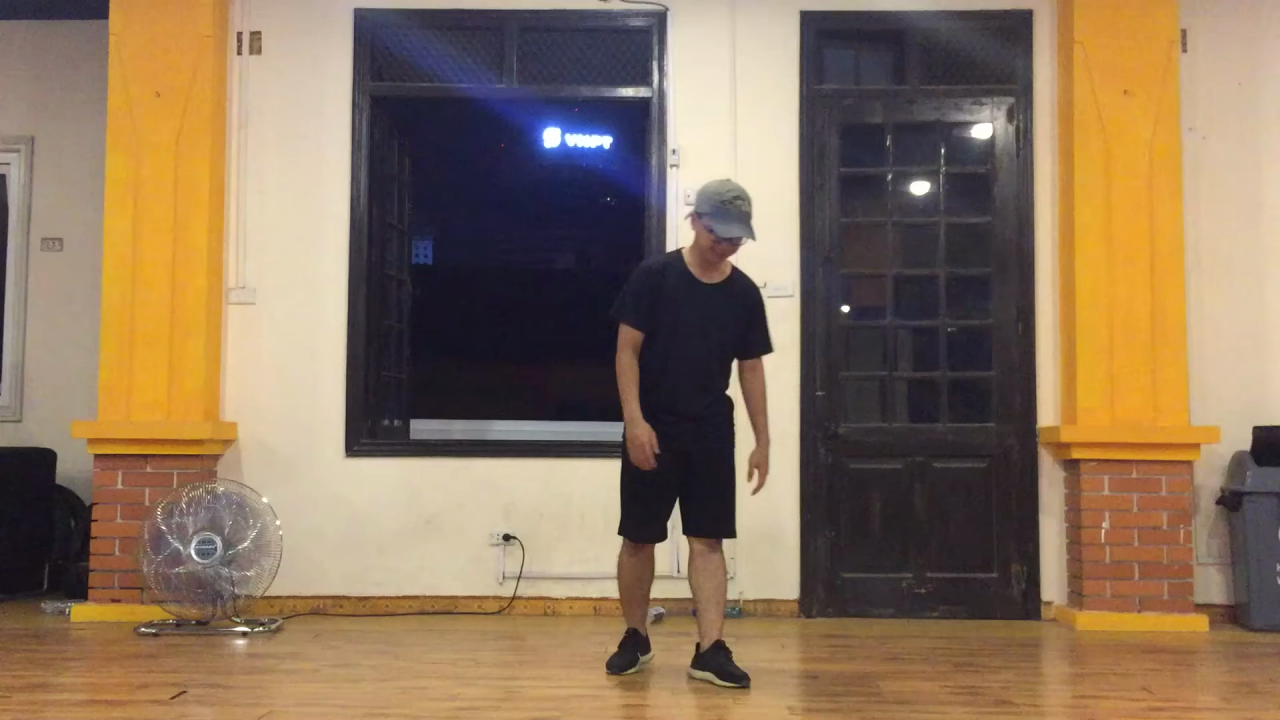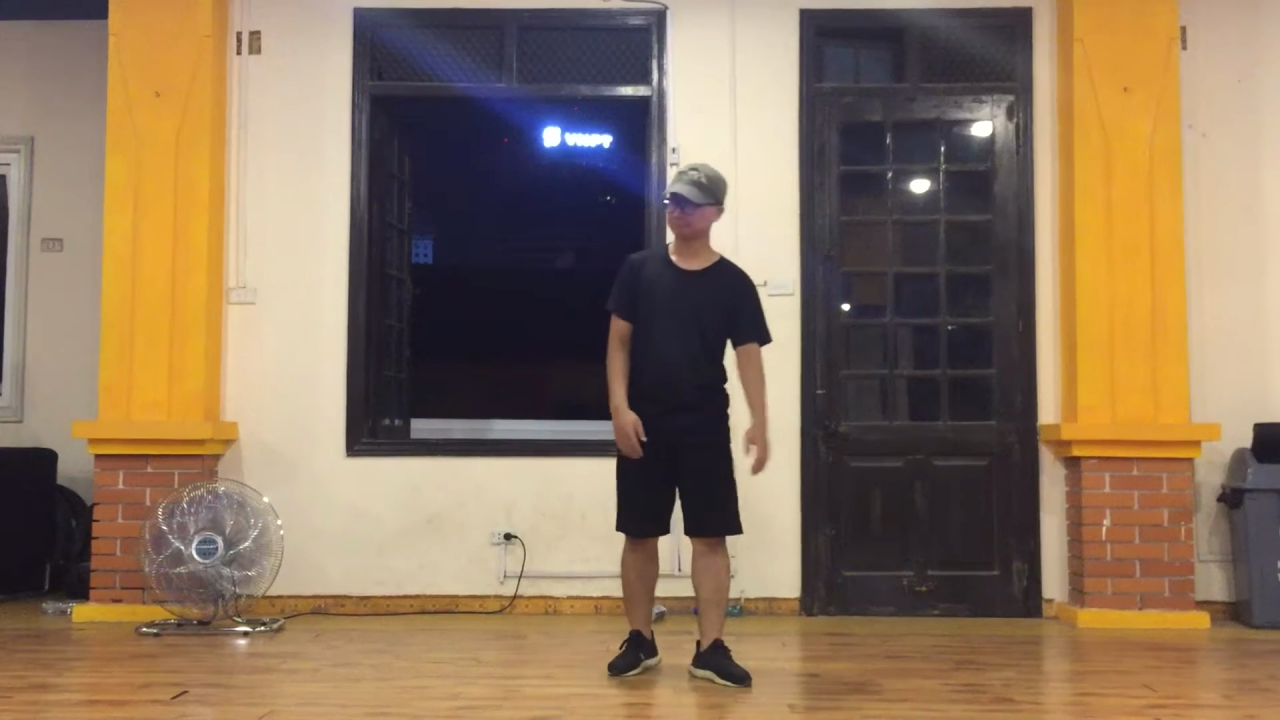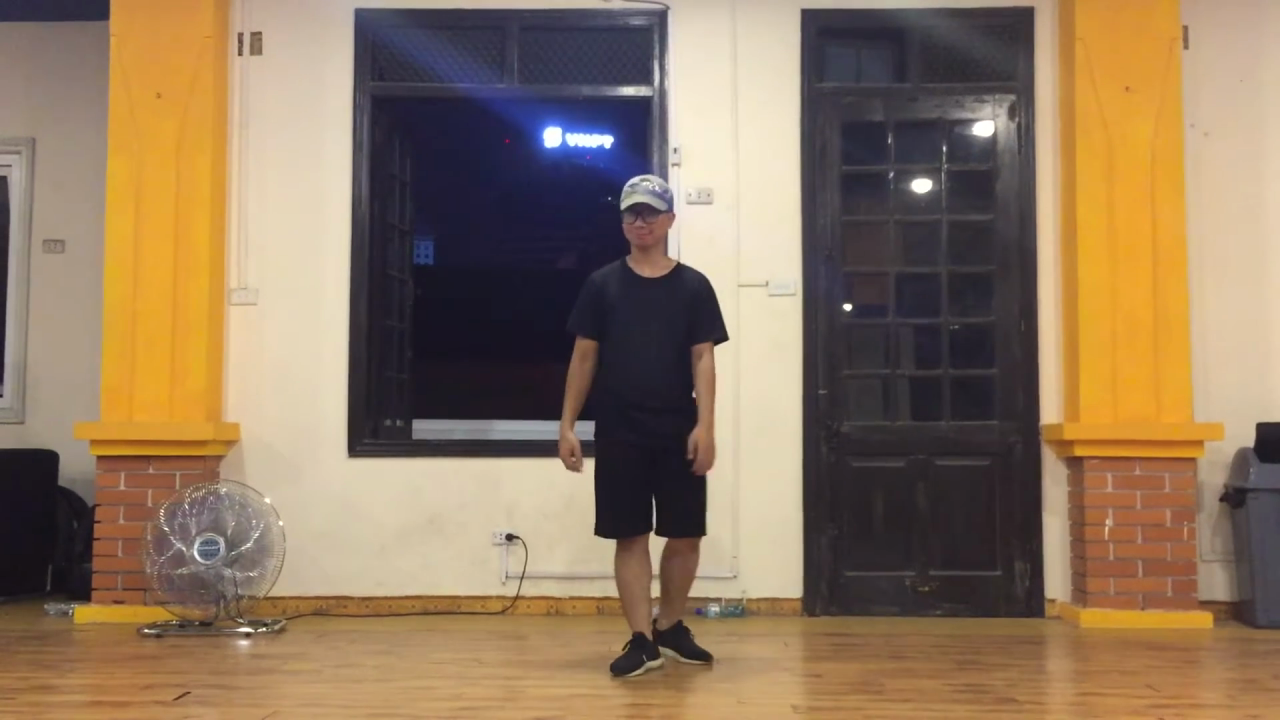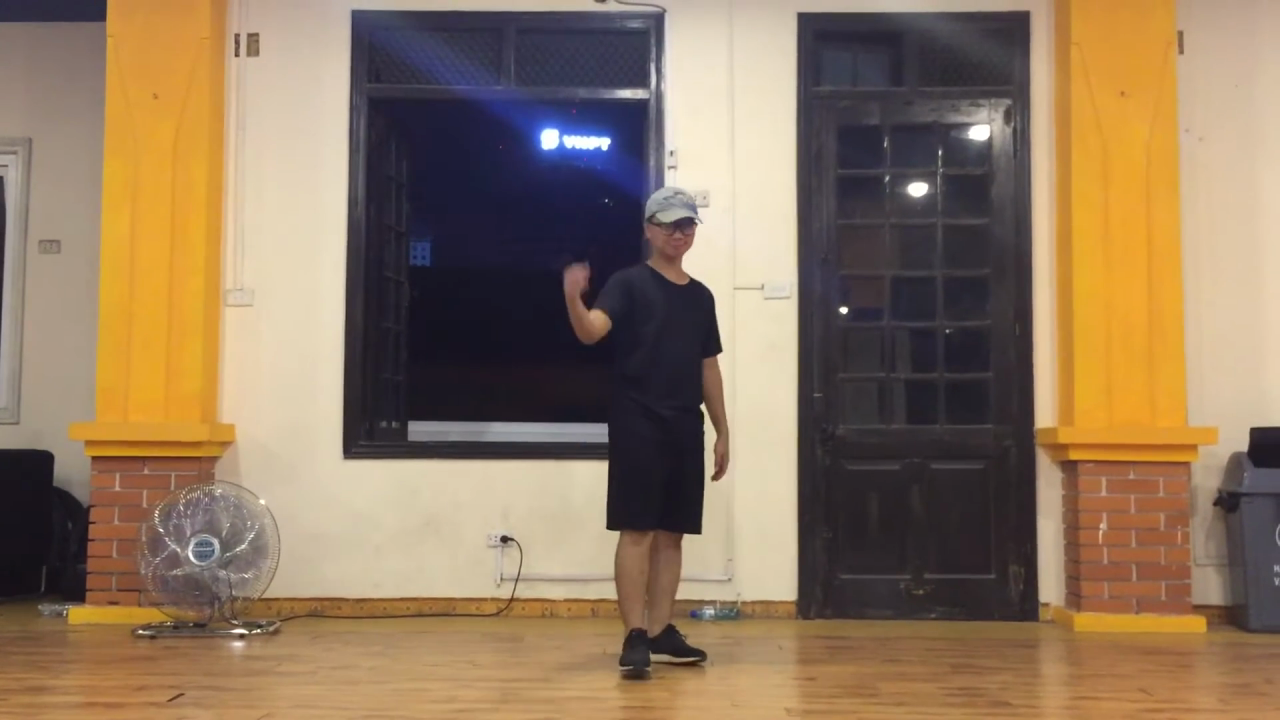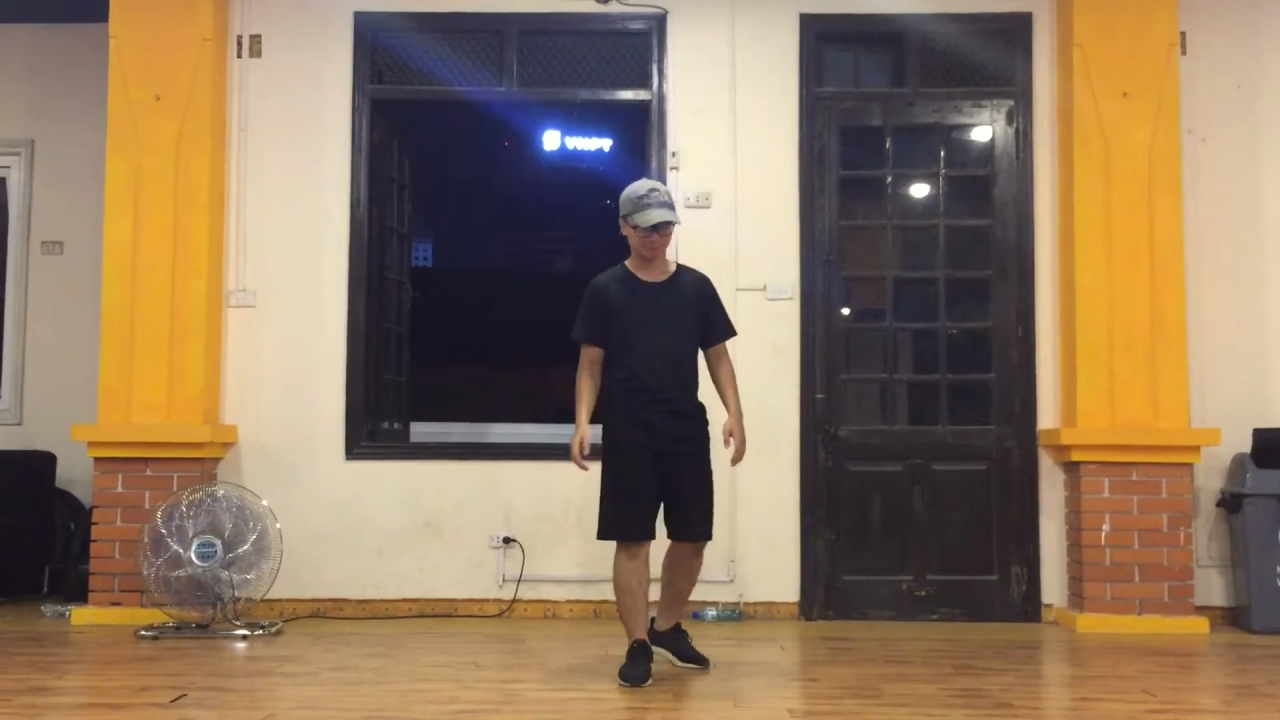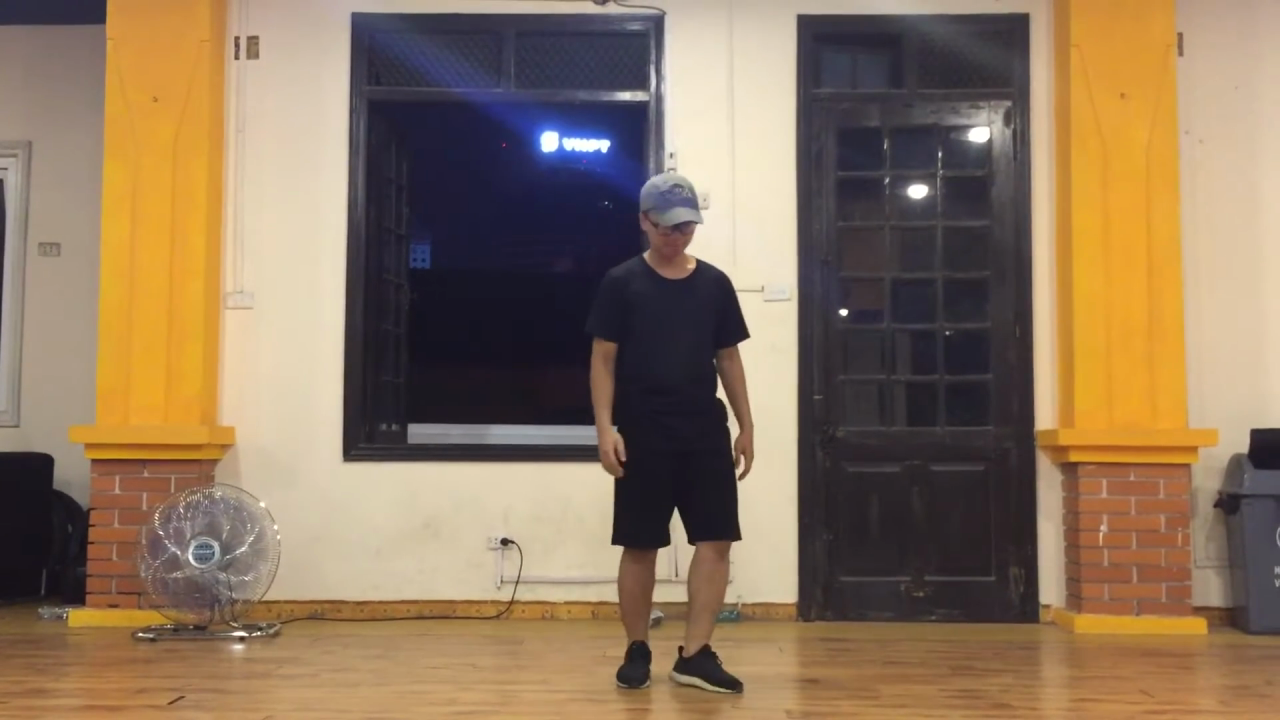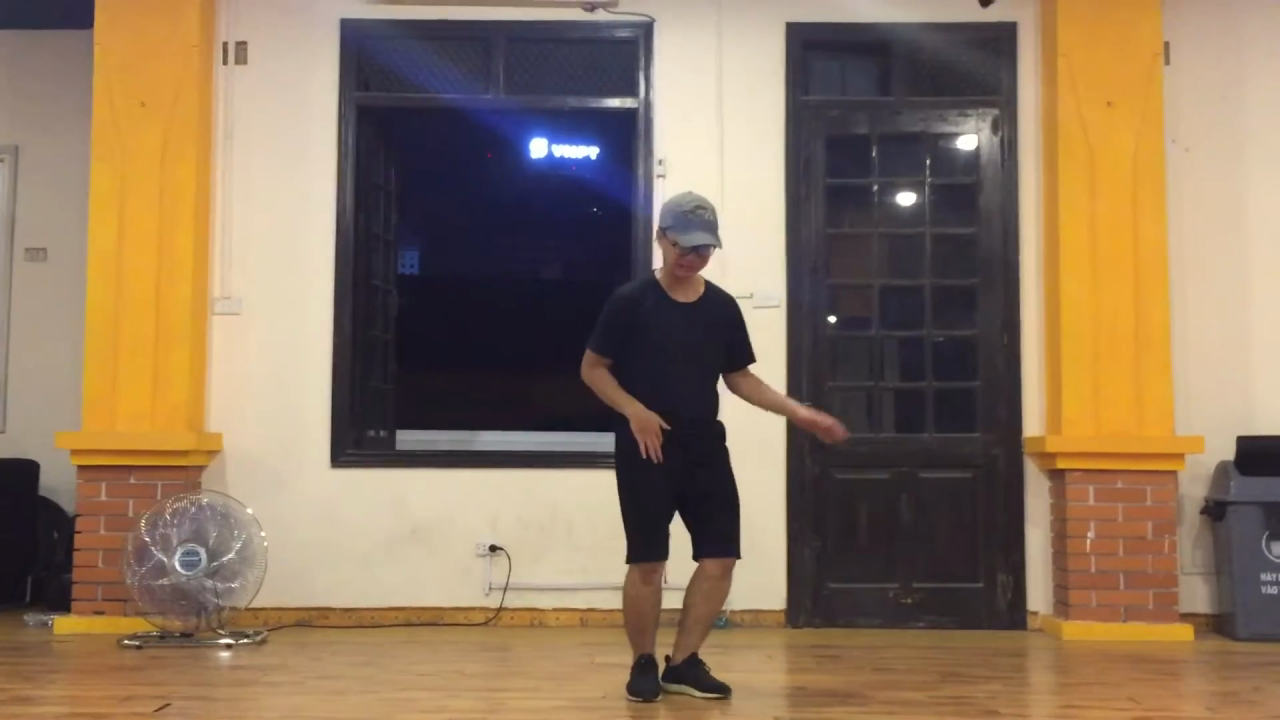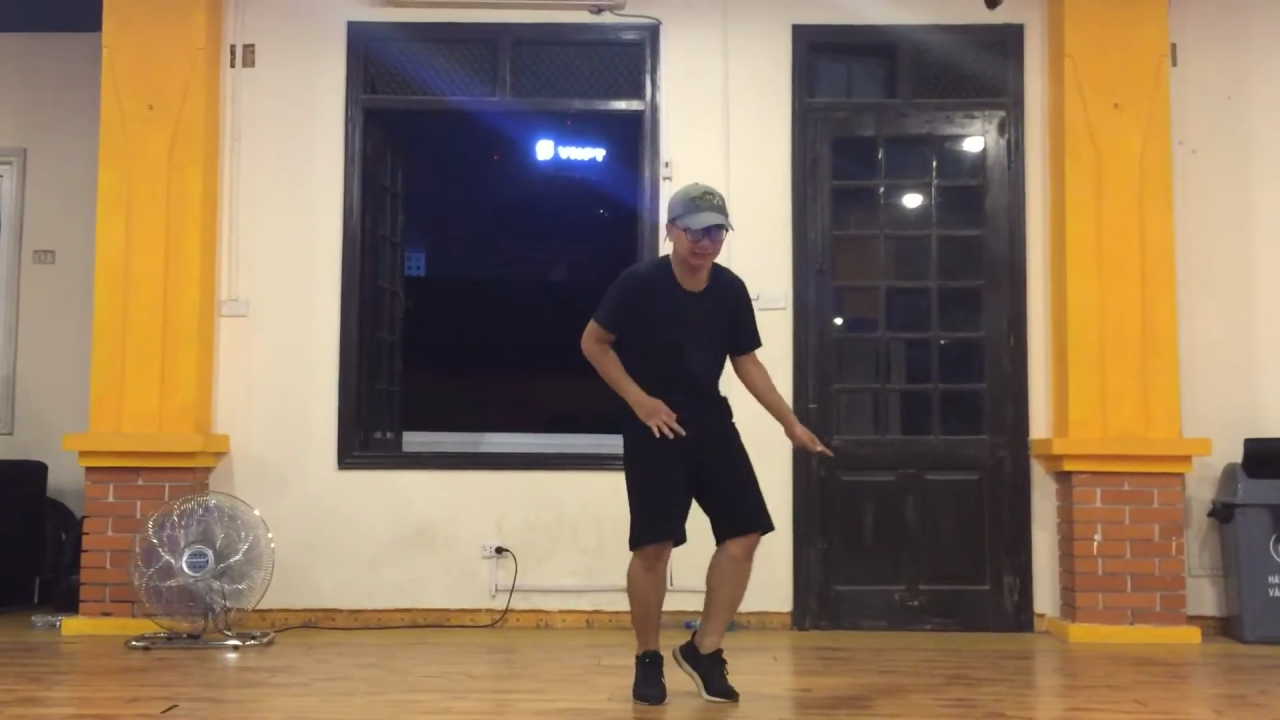
dt=0.7s
person 1, frame 1
left shoulder: (745, 294)
right shoulder: (654, 276)
left elbow: (751, 368)
right elbow: (627, 351)
left wrist: (763, 440)
right wrist: (635, 421)
left hip: (712, 432)
right hip: (652, 428)
left knee: (708, 538)
right knee: (639, 537)
left ankle: (710, 649)
right ankle: (635, 636)
person 1, frame 2
left shoulder: (733, 283)
right shoulder: (640, 268)
left elbow: (748, 354)
right elbow: (618, 342)
left wrist: (758, 422)
right wrist: (620, 407)
left hip: (704, 425)
right hip: (642, 423)
left knee: (710, 536)
right knee: (639, 535)
left ankle: (710, 647)
right ankle: (640, 639)
person 1, frame 3
left shoulder: (693, 286)
right shoulder: (603, 284)
left elbow: (703, 359)
right elbow: (583, 357)
left wrist: (705, 424)
right wrist: (567, 426)
left hip: (680, 429)
right hip: (620, 430)
left knee: (685, 536)
right knee: (630, 536)
left ankle: (669, 627)
right ankle: (641, 639)
person 1, frame 4
left shoulder: (701, 296)
right shoulder: (629, 283)
right elbow: (591, 330)
left wrist: (722, 431)
right wrist: (573, 299)
left hip: (685, 427)
right hip: (637, 423)
left knee: (671, 533)
right knee: (637, 529)
left ankle: (661, 631)
right ankle: (635, 636)
person 1, frame 5
left shoulder: (696, 286)
right shoulder: (605, 289)
left elbow: (717, 354)
right elbow: (590, 363)
left wrist: (734, 413)
right wrist: (583, 424)
left hip: (687, 429)
right hip: (629, 433)
left knee: (693, 536)
right knee: (632, 540)
left ankle: (667, 626)
right ankle: (638, 647)
person 1, frame 6
left shoulder: (715, 284)
right shoulder: (622, 283)
left elbow: (728, 358)
right elbow: (603, 359)
left wrist: (746, 427)
right wrist: (606, 428)
left hip: (706, 430)
right hip: (644, 433)
left knee: (716, 541)
right knee: (640, 547)
left ankle: (695, 654)
right ankle: (637, 650)
person 1, frame 7
left shoulder: (722, 308)
right shoulder: (631, 301)
left elbow: (740, 378)
right elbow: (592, 368)
left wrist: (799, 412)
right wrist: (634, 412)
left hip: (705, 448)
right hip: (645, 450)
left knee: (719, 559)
right knee: (646, 563)
left ankle: (683, 662)
right ankle: (642, 663)
person 1, frame 8
left shoulder: (731, 291)
right shoulder: (640, 282)
left elbow: (746, 361)
right elbow: (594, 342)
left wrist: (791, 424)
right wrist: (639, 400)
left hip: (712, 425)
right hip: (655, 428)
left knee: (742, 536)
right knee: (652, 547)
left ankle: (704, 650)
right ankle: (648, 660)
